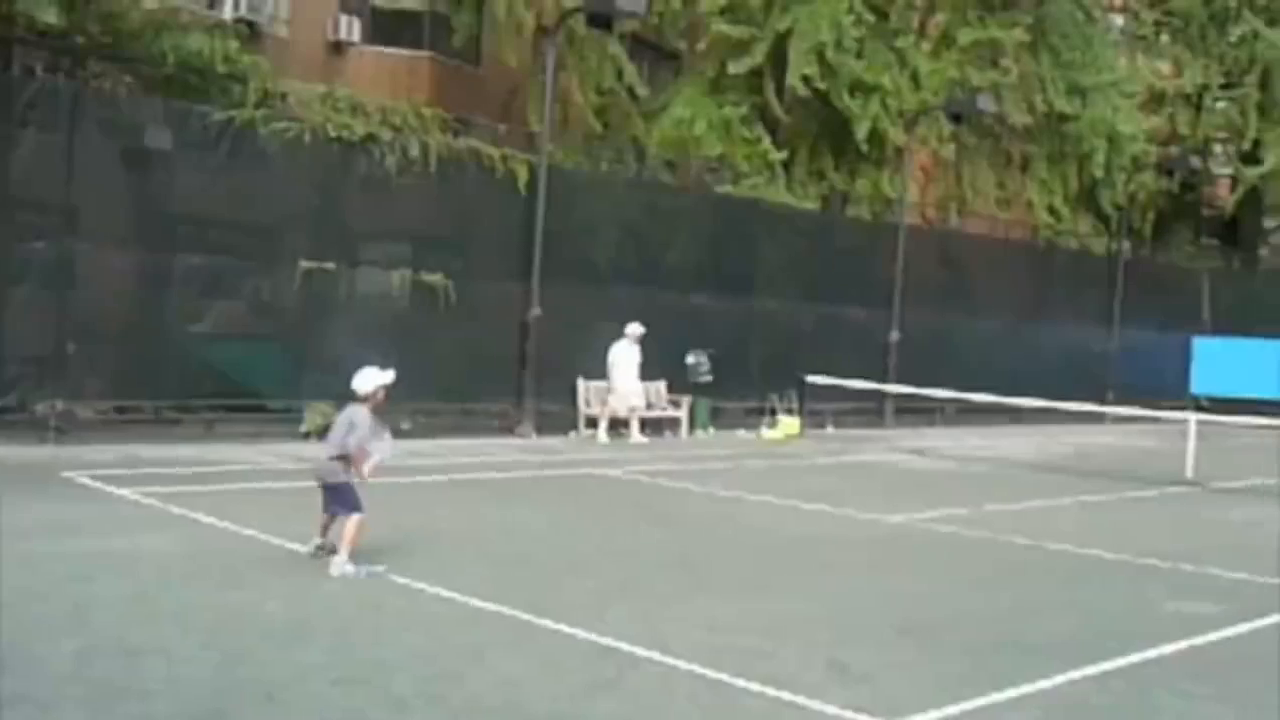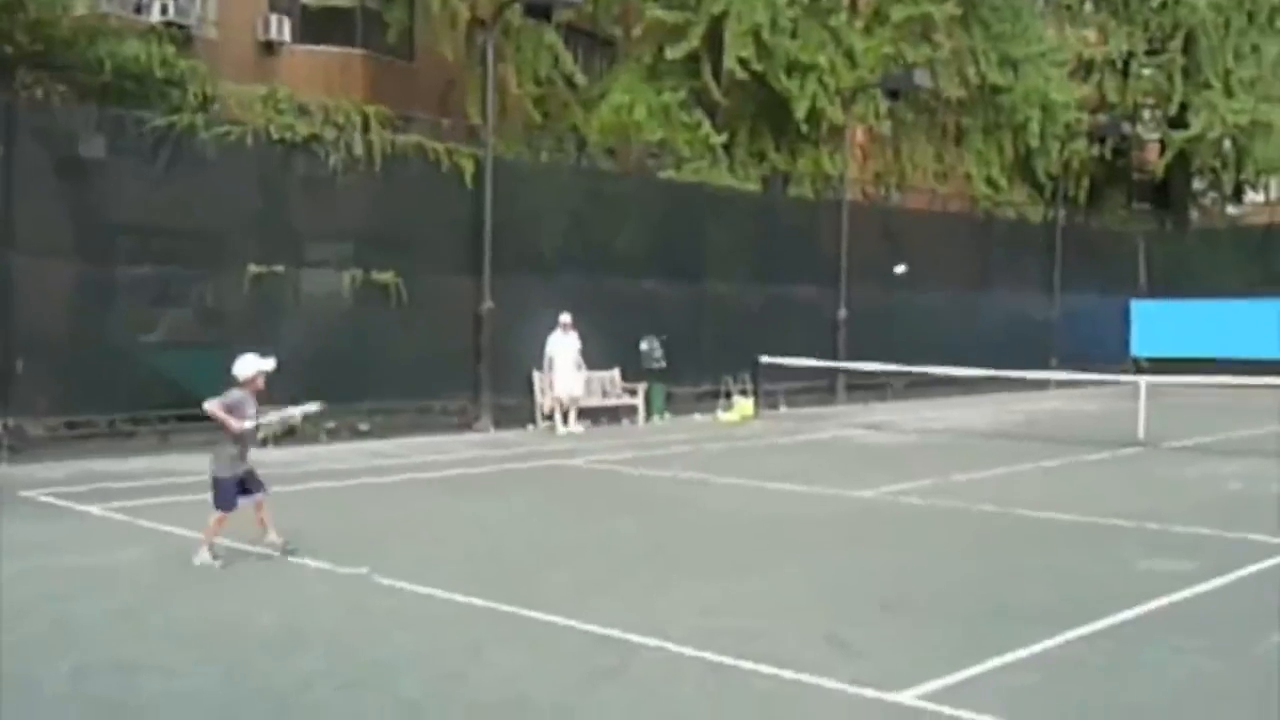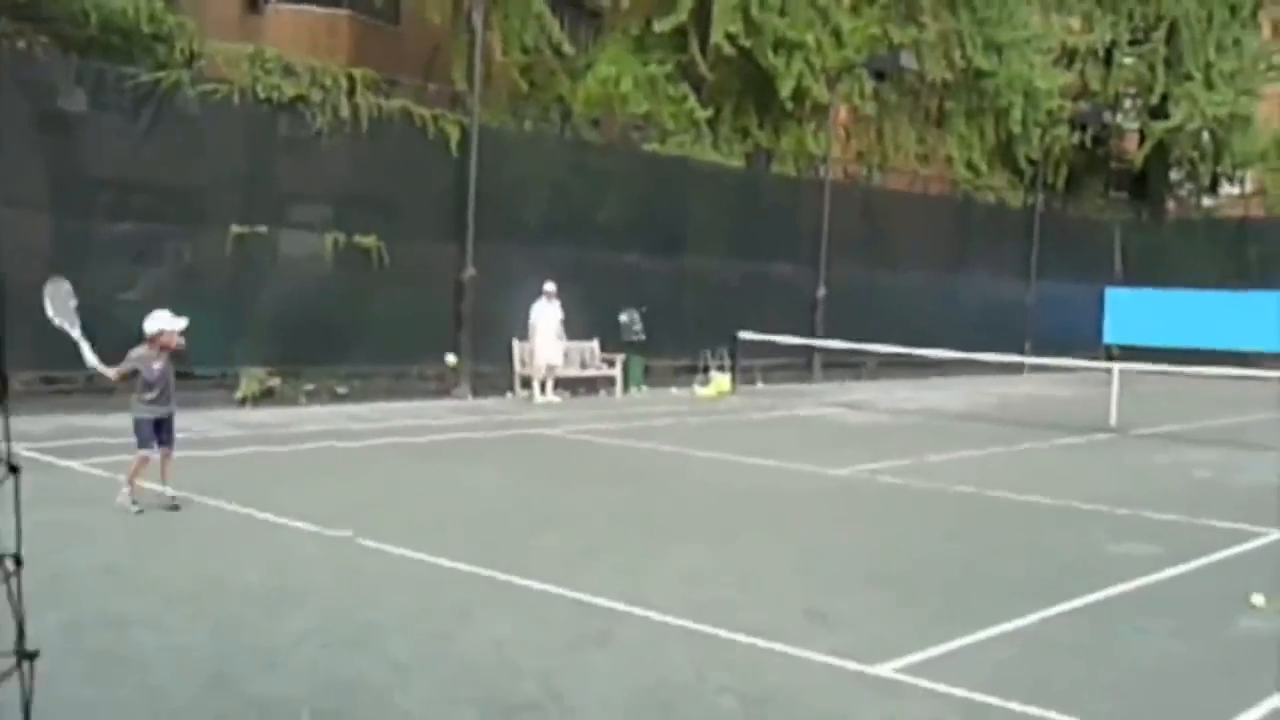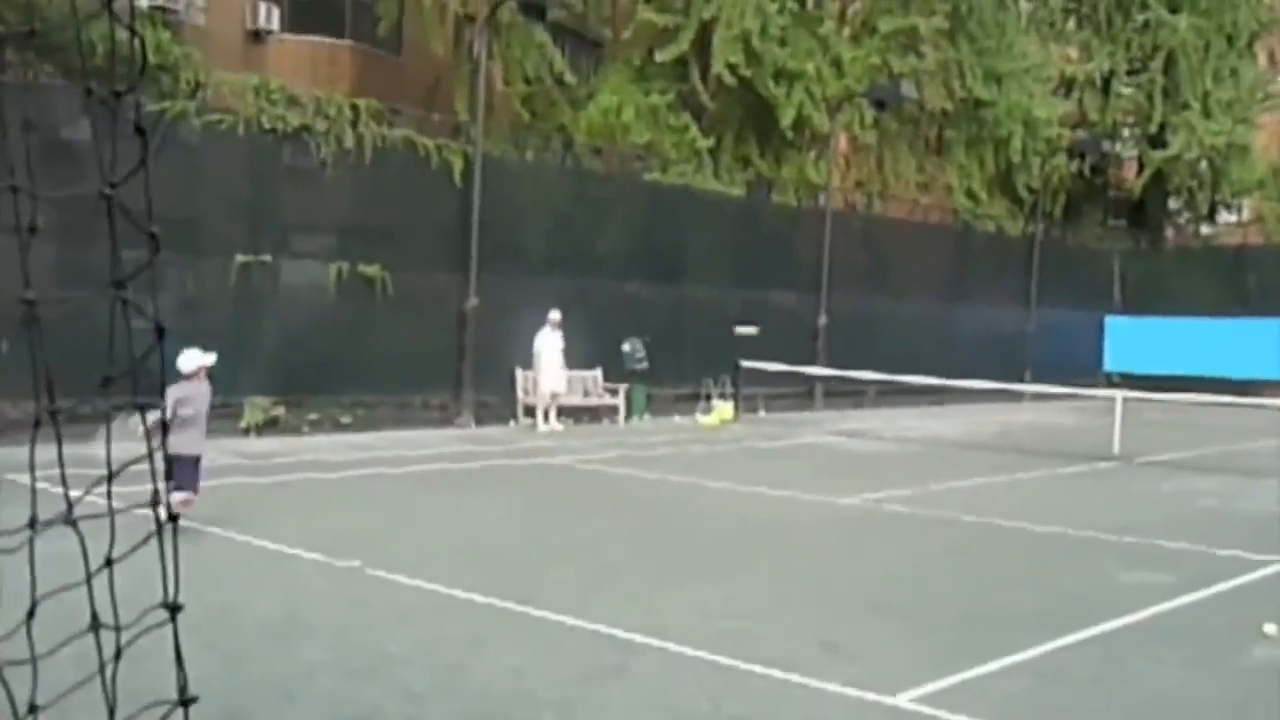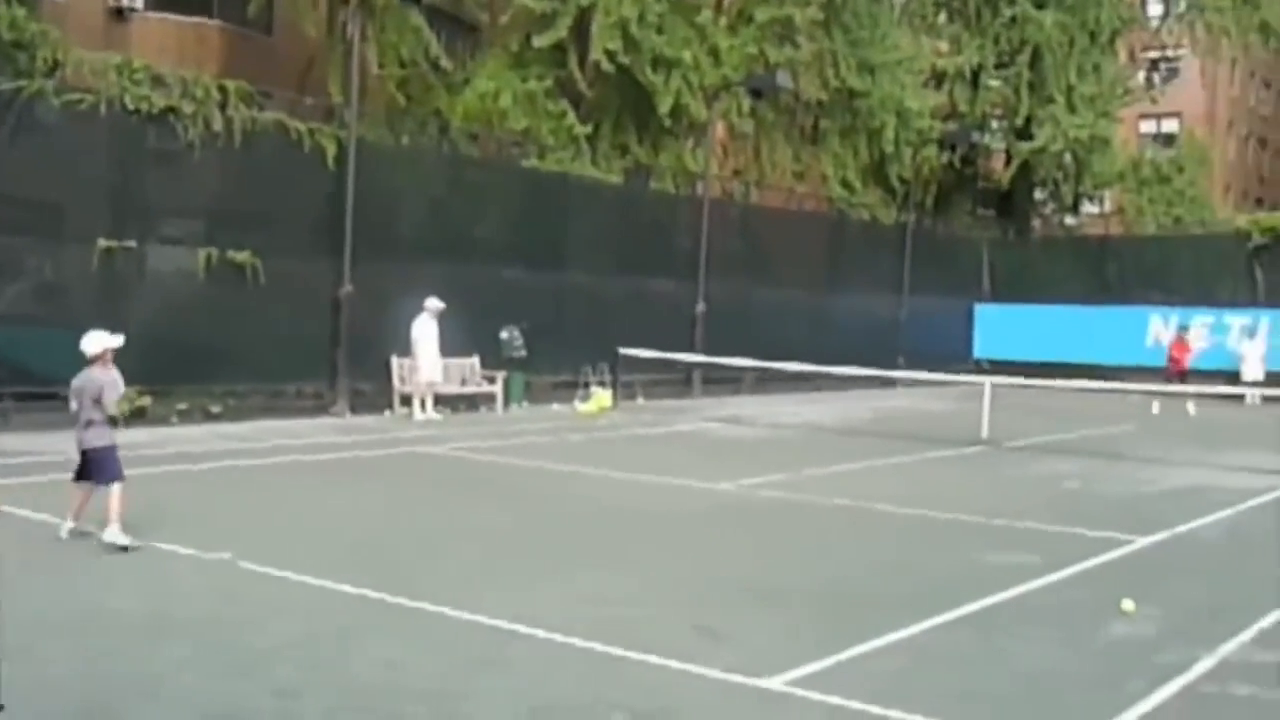
dt=0.7s
person 1, frame 1
left shoulder: (352, 410)
right shoulder: (364, 419)
right elbow: (351, 447)
left wrist: (363, 460)
right wrist: (361, 468)
left hip: (328, 467)
right hip: (335, 471)
left knee: (334, 510)
right knee: (355, 515)
left ankle: (320, 542)
right ankle: (342, 562)
person 1, frame 2
left shoulder: (249, 398)
right shoulder: (236, 397)
right elbow: (208, 406)
right wrist: (229, 421)
left hip: (241, 464)
right hip: (225, 466)
left knee: (259, 498)
right knee: (224, 511)
left ankle: (272, 538)
right ankle: (204, 553)
person 1, frame 3
left shoulder: (168, 349)
right shoulder: (137, 355)
left elbow: (179, 342)
right elbow: (117, 375)
left wrist: (175, 341)
right wrist: (105, 370)
left hip: (165, 410)
right hip: (144, 412)
left knee: (167, 451)
right knee: (145, 454)
left ankle: (167, 493)
right ankle: (128, 491)
person 1, frame 4
left shoulder: (171, 391)
right shoulder: (205, 389)
left elbow: (165, 417)
left wrist: (151, 426)
left hip: (171, 447)
right hip: (190, 450)
left knee: (176, 488)
right knee: (186, 495)
right ankle: (164, 509)
person 1, frame 5
left shoulder: (79, 379)
right shoulder: (105, 379)
left elbow: (74, 407)
right elbow: (112, 411)
right wrist: (117, 403)
left hip: (85, 440)
right hip: (101, 440)
left knee: (86, 483)
right knee: (116, 483)
left ankle: (70, 524)
right ankle: (113, 531)
